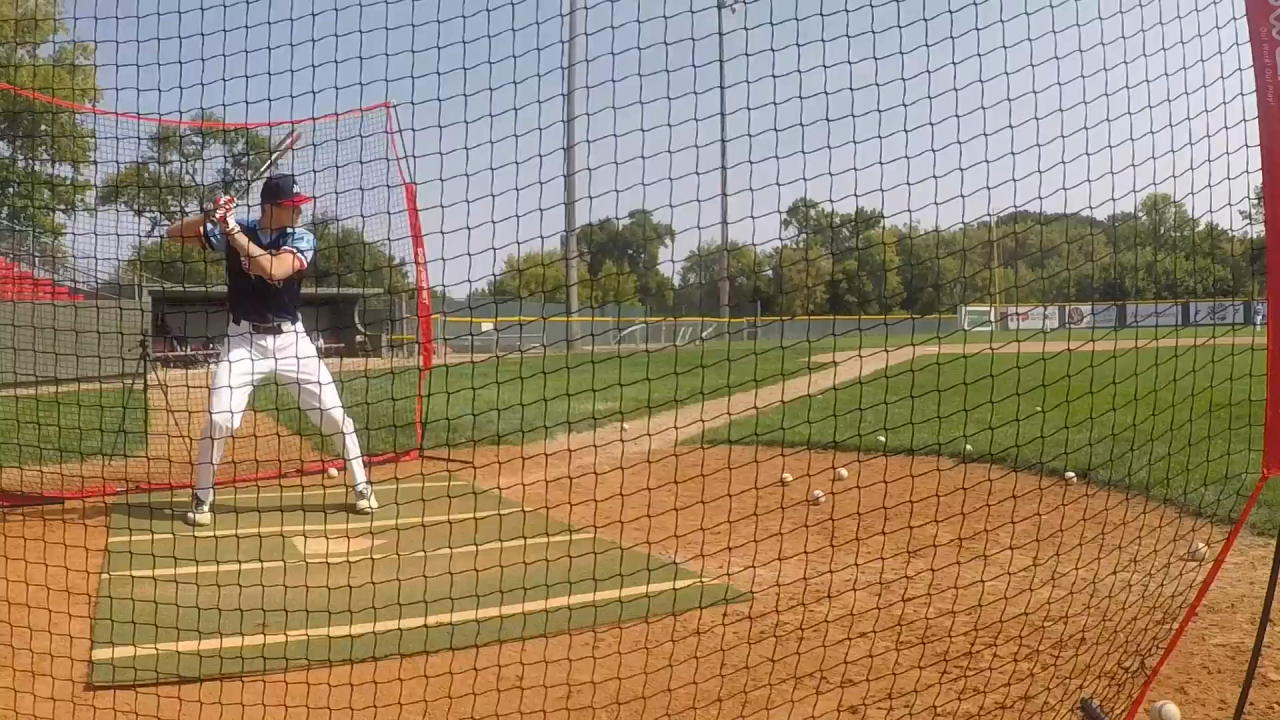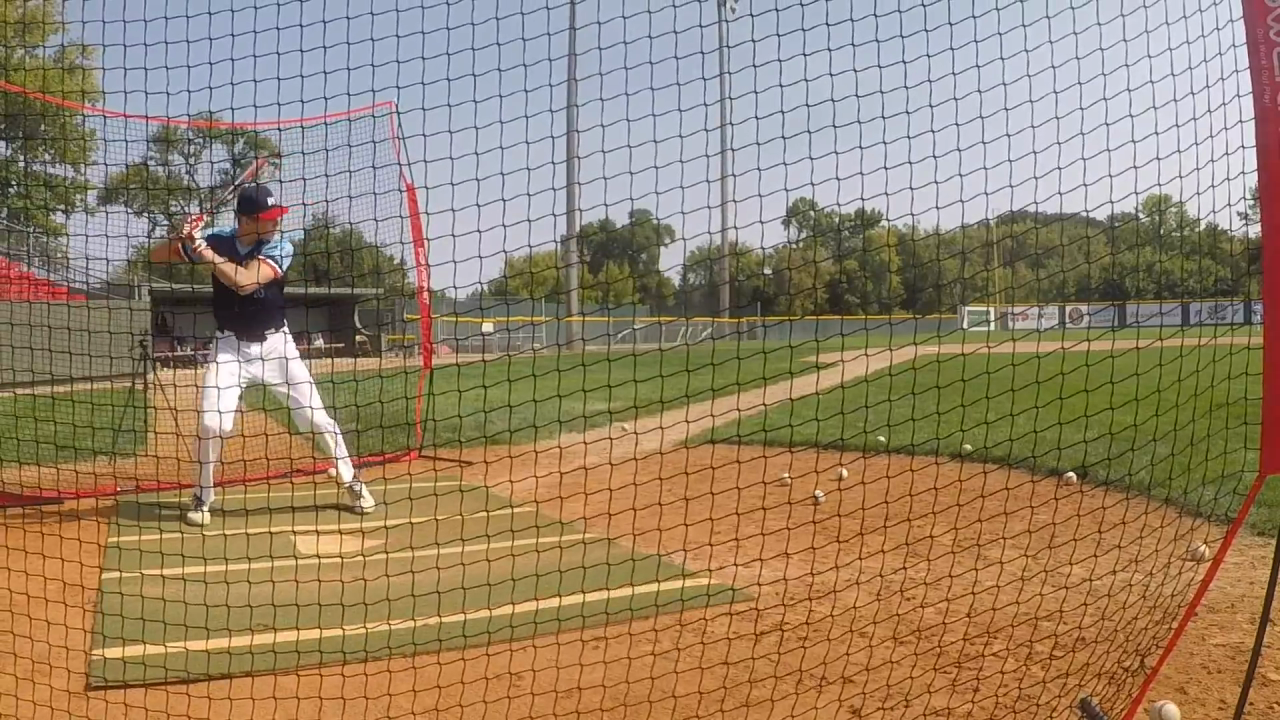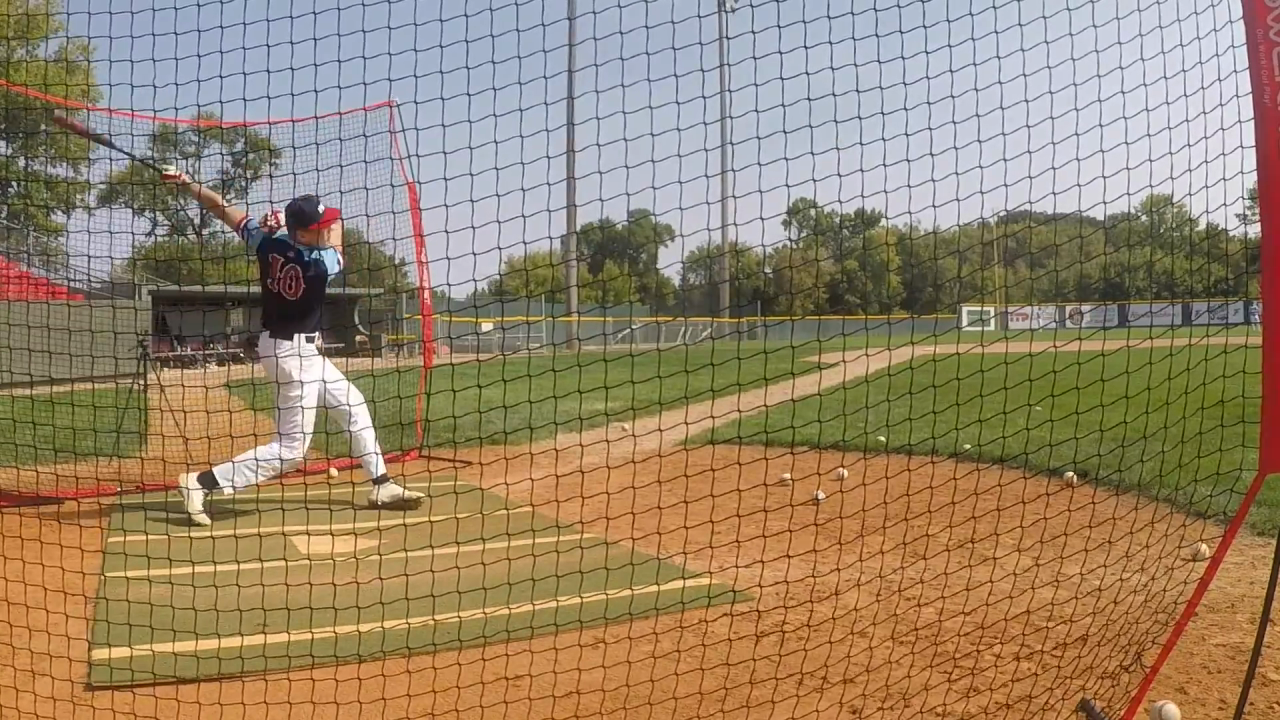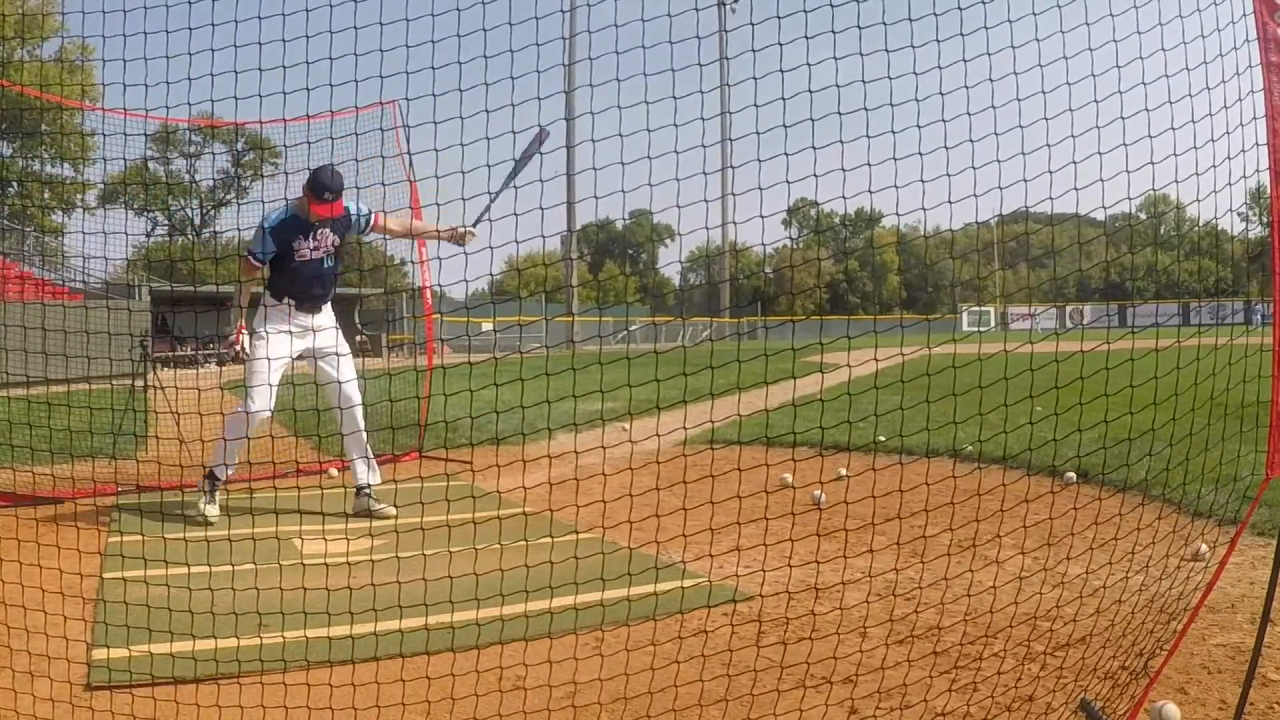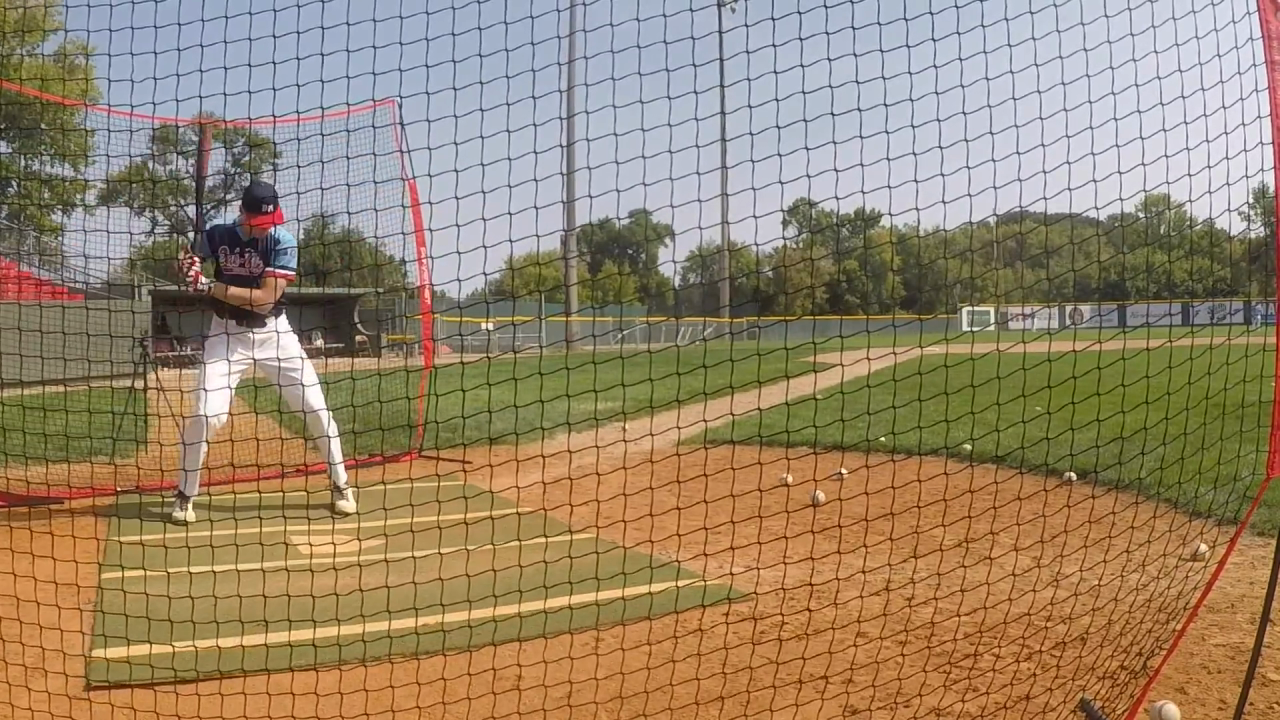
dt=1s
person 1, frame 1
left shoulder: (302, 239)
right shoulder: (235, 230)
left elbow: (274, 271)
right elbow: (174, 234)
left wrist: (232, 231)
right wrist: (210, 215)
left hip: (290, 337)
right hip: (243, 339)
left knee: (333, 413)
right knee: (220, 420)
left ankle: (361, 486)
right ankle: (202, 499)
person 1, frame 2
left shoulder: (280, 246)
right shoulder: (217, 240)
left elbow: (244, 282)
right elbow: (157, 256)
left wrist: (201, 250)
right wrist: (181, 236)
left hip: (275, 342)
right hip: (230, 346)
left knee: (316, 417)
right knee: (212, 423)
left ankle: (351, 483)
right ankle: (202, 499)
person 1, frame 3
left shoulder: (269, 240)
right shoulder: (322, 265)
left elbow: (221, 208)
right elbow: (336, 230)
left wrist: (182, 181)
right wrist: (284, 222)
left hip: (290, 346)
right hip: (292, 353)
left knee: (352, 403)
right knee: (291, 448)
left ankle: (382, 484)
right ankle: (200, 483)
person 1, frame 4
left shoulder: (346, 215)
right shoulder: (276, 226)
left elbow: (393, 226)
right elbow: (249, 274)
left wrist: (445, 233)
right wrist: (239, 322)
left hip: (322, 318)
right hip: (279, 319)
left knee: (350, 402)
right knee: (256, 408)
left ankle: (365, 492)
right ankle: (213, 482)
person 1, frame 5
left shoulder: (283, 243)
right shoulder: (217, 235)
left elbow: (265, 299)
right elbow: (183, 258)
left wrist: (208, 285)
right wrist: (187, 265)
left hip: (273, 332)
right hip: (227, 333)
left knee: (316, 408)
right knee: (207, 415)
left ankle: (340, 484)
right ankle: (185, 495)
